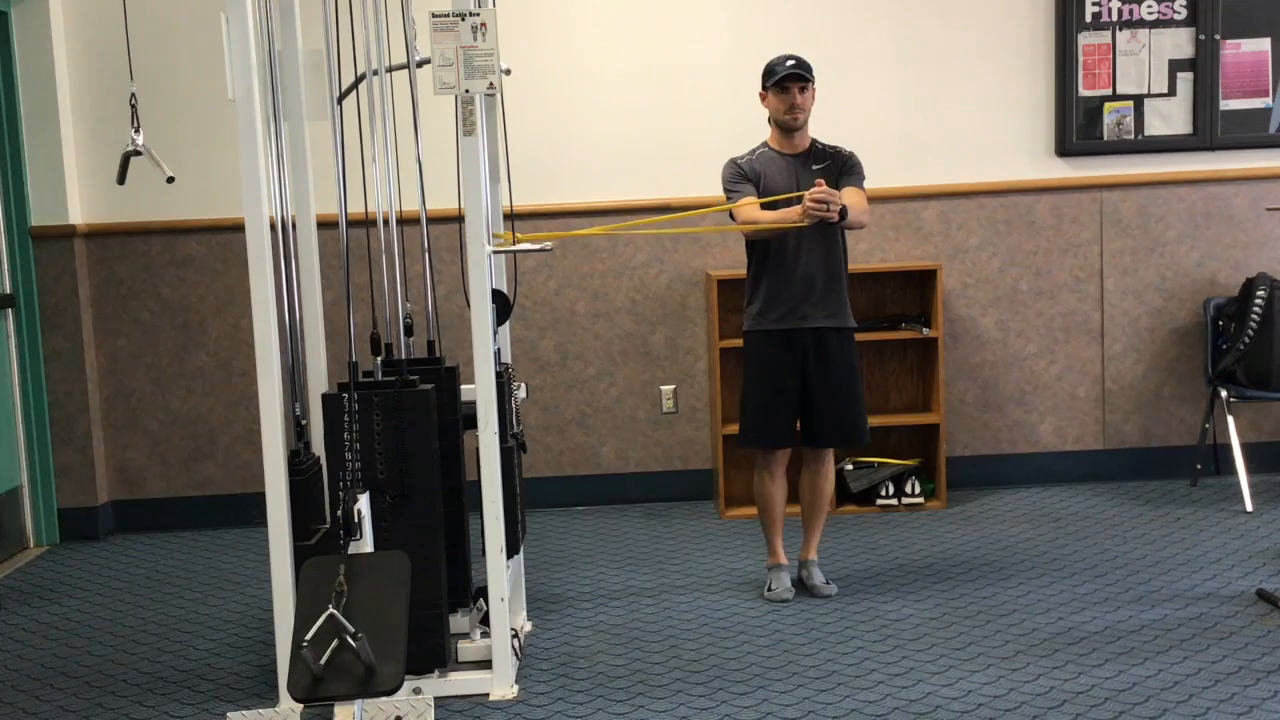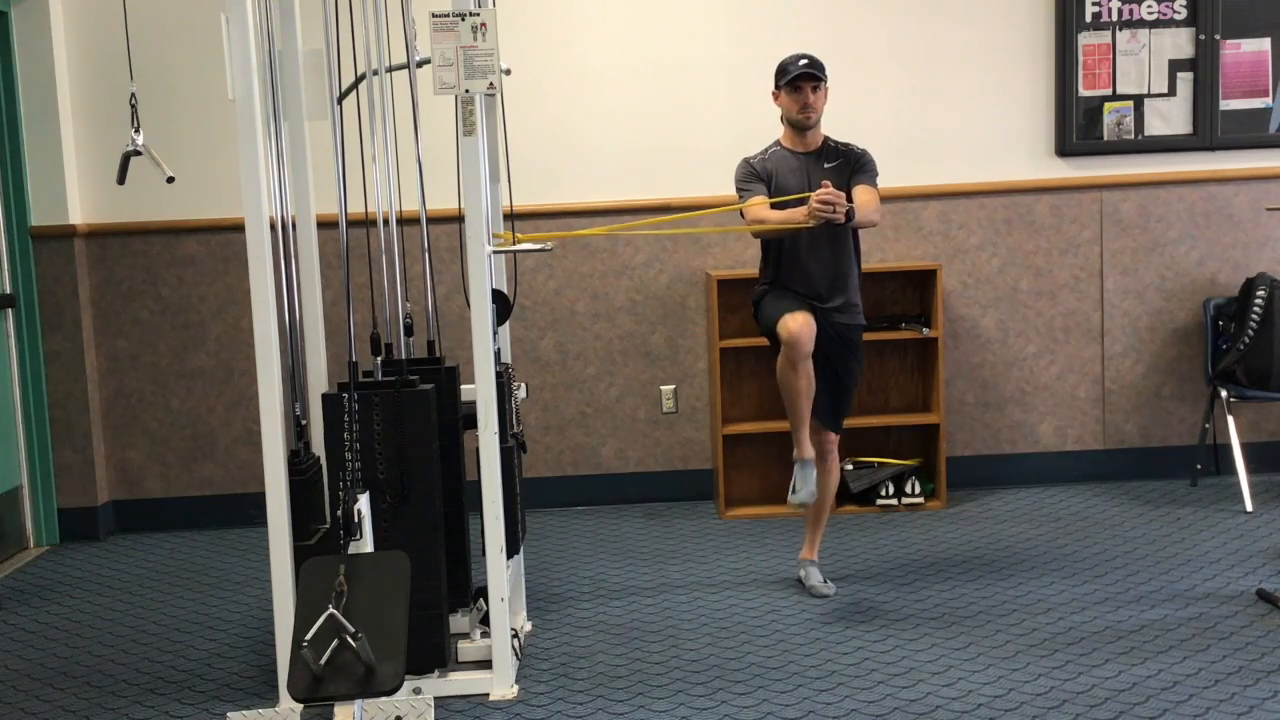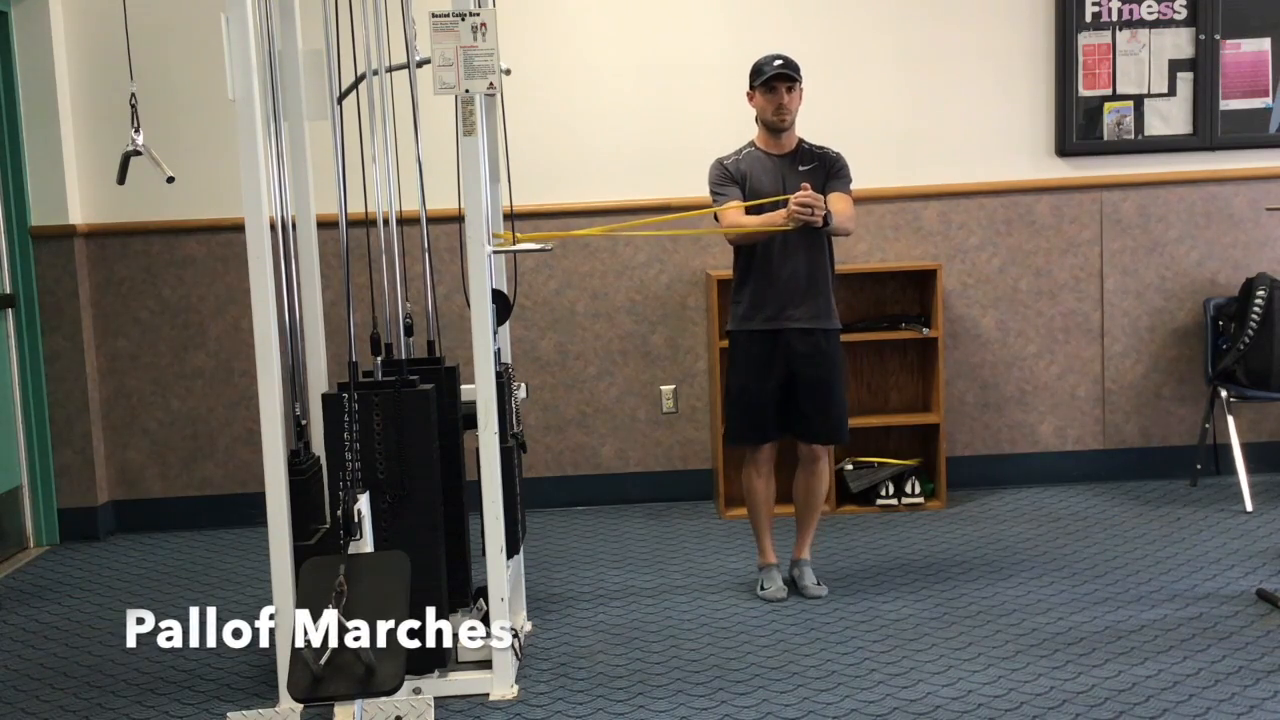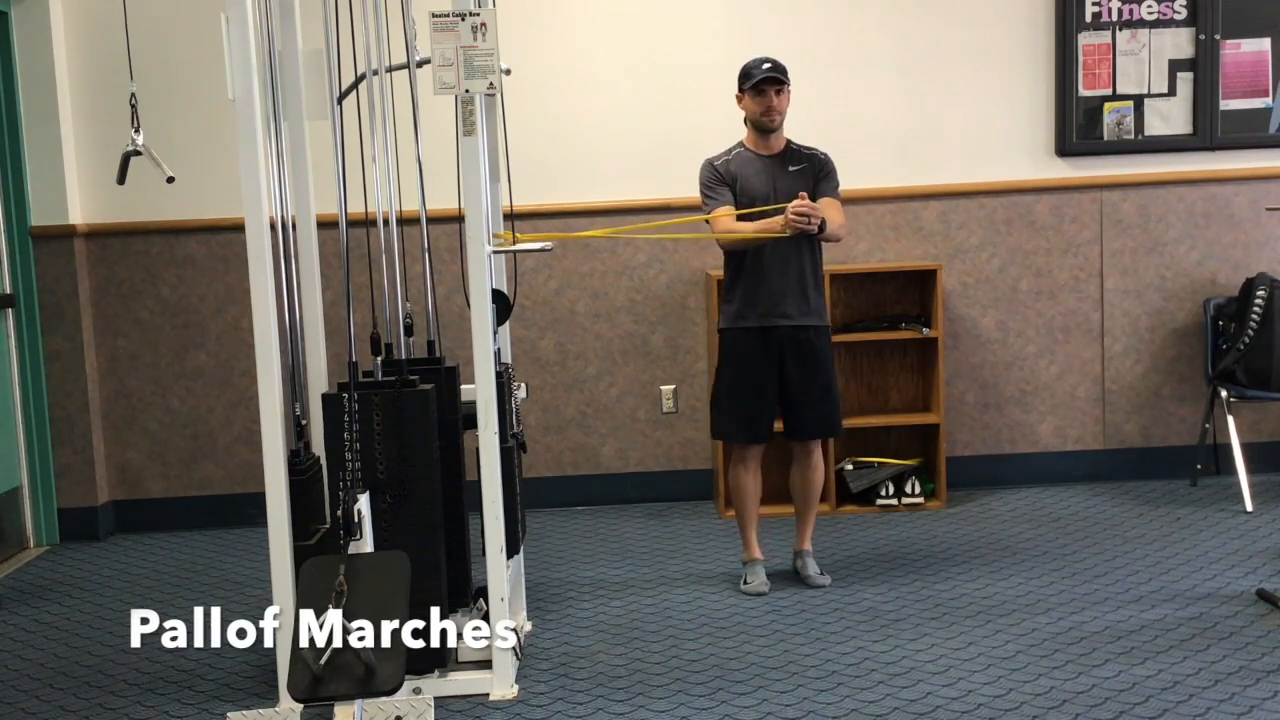
dt=1s
person 1, frame 1
left shoulder: (840, 162)
right shoulder: (742, 168)
left elbow: (860, 214)
right elbow: (749, 222)
left wrist: (836, 208)
right wrist: (799, 212)
left hip: (830, 324)
right hip: (771, 326)
left knee: (822, 448)
right knee: (772, 452)
left ankle: (810, 558)
right ankle: (777, 561)
person 1, frame 2
left shoulder: (854, 159)
right shoulder: (756, 167)
left elbow: (871, 213)
right elbow: (758, 221)
left wrist: (844, 209)
right wrist: (805, 212)
left hip: (841, 311)
right hip: (783, 296)
left knee: (827, 436)
right knee: (800, 335)
left ankle: (809, 557)
right ankle: (801, 457)
person 1, frame 3
left shoulder: (828, 162)
right shoulder: (729, 168)
left elbow: (847, 222)
right elbow: (734, 228)
left wrist: (821, 215)
right wrist: (784, 216)
left hip: (816, 325)
right hip: (755, 326)
left knee: (816, 449)
right knee: (760, 450)
left ankle: (803, 559)
right ankle: (768, 563)
person 1, frame 4
left shoulder: (816, 162)
right shoulder: (719, 168)
left elbow: (837, 228)
right elbow: (725, 233)
left wrist: (815, 222)
right wrist: (782, 223)
left hip: (806, 321)
right hip: (747, 324)
left knee: (809, 442)
right knee: (747, 446)
left ankle: (804, 549)
right ankle: (752, 557)
